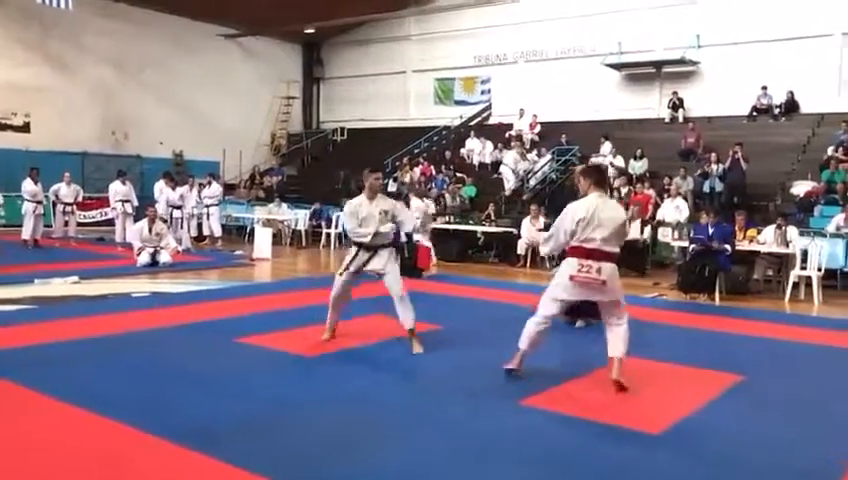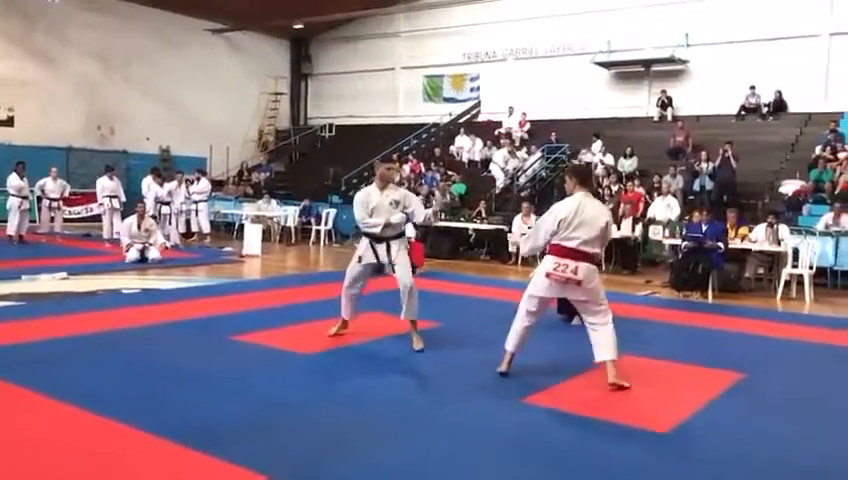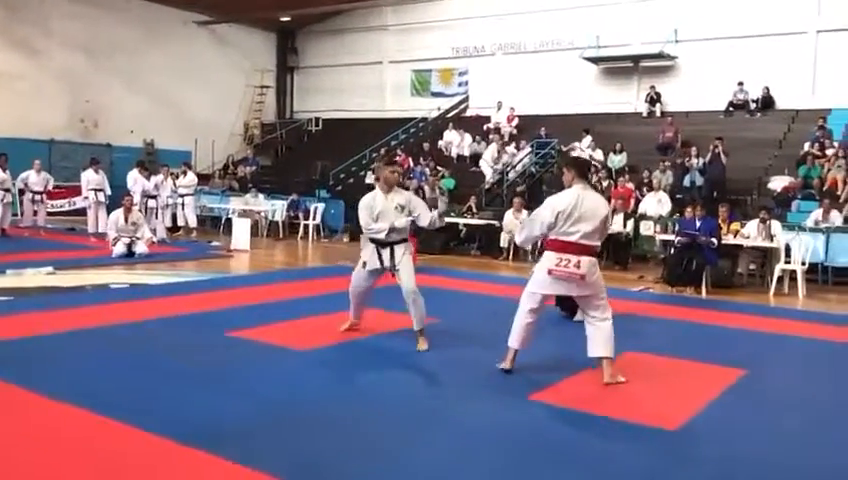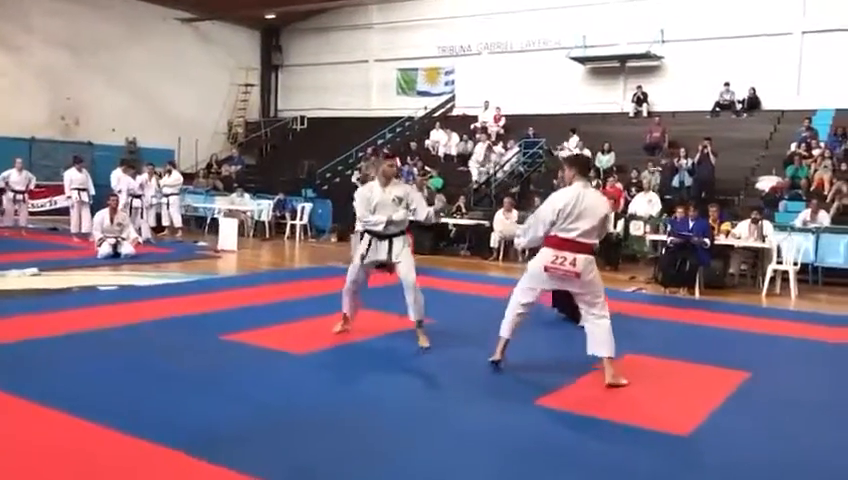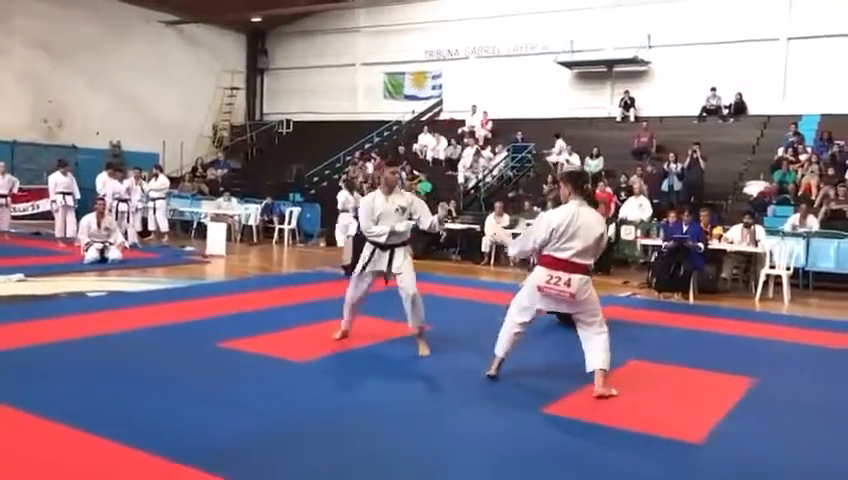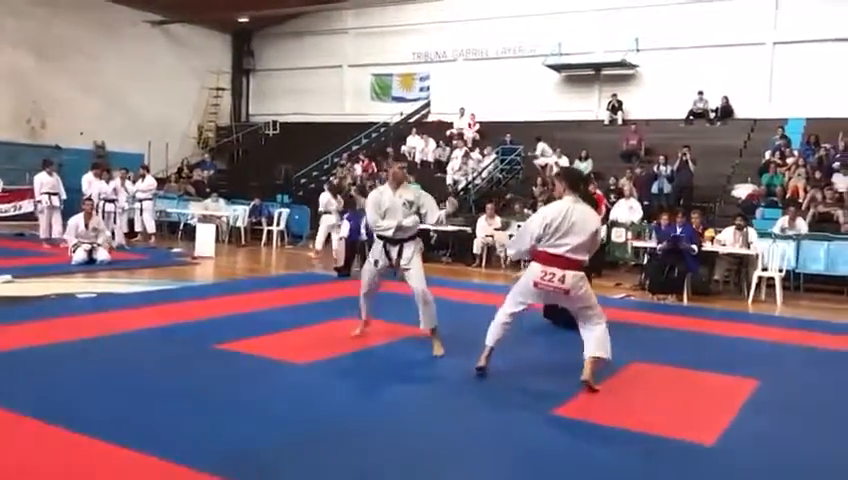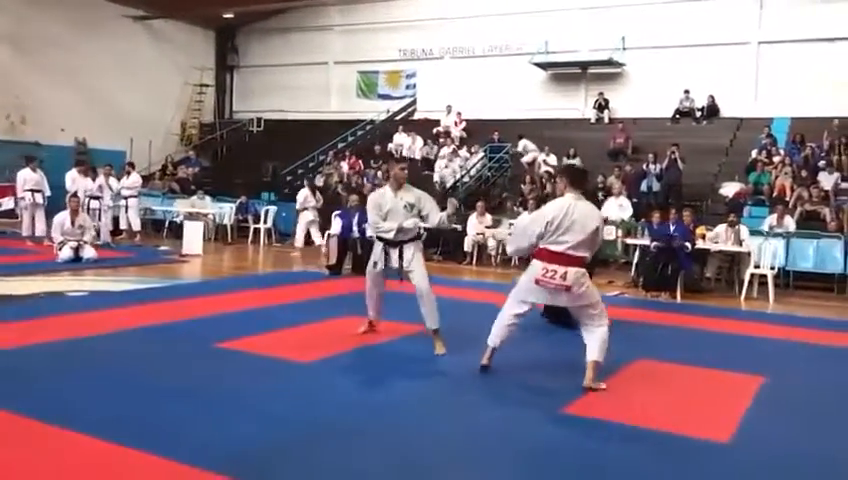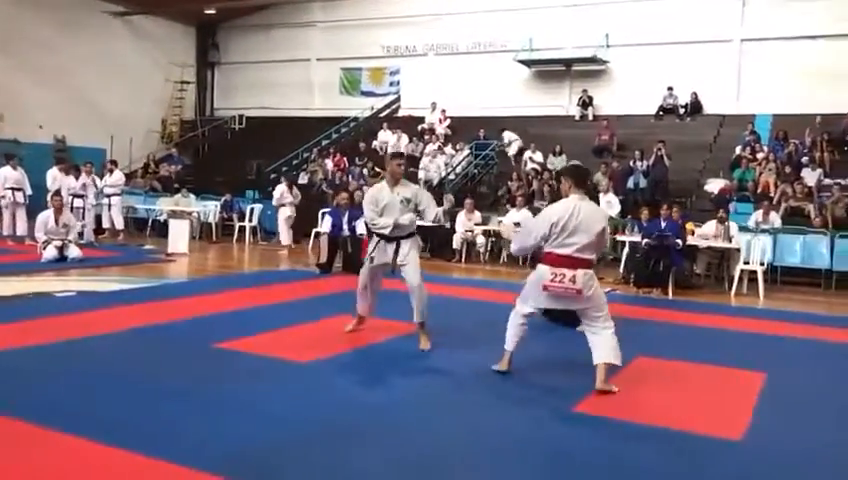
dt=0.2s
person 1, frame 1
left shoulder: (576, 207)
right shoulder: (619, 211)
left elbow: (557, 238)
right elbow: (619, 240)
left wrist: (542, 246)
left hip: (575, 267)
right hip: (606, 270)
left knee: (544, 313)
right knee: (617, 320)
left ankle: (516, 361)
right ankle: (616, 371)
person 1, frame 2
left shoulder: (562, 207)
right shoulder: (603, 211)
left elbow: (538, 236)
right elbow: (603, 243)
left wrist: (524, 246)
left hip: (554, 265)
right hip: (585, 269)
left knee: (527, 311)
right knee: (600, 319)
left ankle: (506, 363)
right ankle: (612, 374)
person 1, frame 3
left shoulder: (558, 200)
right shoulder: (602, 203)
left elbow: (534, 228)
right elbow: (600, 236)
left wrist: (518, 236)
left hip: (554, 259)
right hip: (585, 263)
left knee: (528, 308)
right knee: (600, 315)
left ankle: (509, 360)
right ankle: (608, 372)
person 1, frame 4
left shoulder: (560, 196)
right shoulder: (603, 202)
left elbow: (536, 228)
right elbow: (600, 233)
left wrist: (520, 239)
left hip: (551, 256)
right hip: (582, 261)
left knee: (520, 299)
right knee: (597, 313)
left ankle: (499, 352)
right ankle: (609, 372)
person 1, frame 5
left shoulder: (554, 215)
right shoulder: (598, 220)
left elbow: (527, 243)
right elbow: (596, 252)
left wrist: (511, 247)
left hip: (545, 276)
right hip: (577, 281)
left knee: (516, 316)
right knee: (595, 330)
left ankle: (495, 366)
right ankle: (600, 384)
person 1, frame 6
left shoulder: (549, 211)
right shoulder: (593, 217)
left elbow: (523, 243)
right elbow: (592, 248)
left wrist: (523, 248)
left hip: (541, 271)
right hip: (572, 277)
left knee: (509, 308)
right knee: (595, 322)
left ankle: (484, 360)
right ankle: (588, 373)
person 1, frame 7
left shoulder: (550, 208)
right shoulder: (595, 214)
left elbow: (525, 238)
right elbow: (594, 246)
left wrist: (509, 244)
left hip: (542, 269)
right hip: (574, 274)
left knee: (512, 309)
right knee: (597, 321)
left ankle: (487, 357)
right ankle: (591, 376)
person 1, frame 8
left shoulder: (554, 210)
right shoulder: (600, 215)
left elbow: (524, 241)
right elbow: (599, 248)
left wrist: (511, 238)
left hip: (549, 273)
right hip: (581, 277)
left knee: (522, 311)
right knee: (601, 325)
left ankle: (505, 362)
right ankle: (602, 380)
person 2, frame 1
left shoulder: (391, 204)
right shoulder: (352, 205)
left elbow: (408, 223)
right elbow: (352, 231)
right wrist: (377, 231)
left hip: (384, 253)
right hip: (360, 253)
left knee: (398, 292)
right knee: (339, 290)
left ankle: (413, 337)
right ankle: (331, 327)
person 2, frame 2
left shoulder: (402, 194)
right shoulder: (362, 195)
left elbow: (418, 215)
right elbow: (362, 222)
right wrist: (388, 221)
left hip: (394, 245)
right hip: (369, 244)
left knee: (407, 283)
right knee: (352, 282)
left ankle: (414, 331)
right ankle: (344, 322)
person 2, frame 3
left shoulder: (407, 198)
right shoulder: (368, 200)
left elbow: (426, 220)
right elbow: (368, 228)
left wrist: (438, 215)
right wrist: (393, 226)
left hip: (400, 249)
right hip: (375, 249)
left knee: (410, 289)
right knee: (358, 287)
left ankle: (421, 335)
right ankle: (354, 321)
person 2, frame 4
left shoulder: (406, 190)
right shoulder: (365, 191)
left elbow: (423, 214)
right elbow: (364, 219)
left wrist: (435, 208)
right wrist: (390, 219)
left hip: (397, 242)
right hip: (372, 242)
left knee: (409, 281)
right knee: (354, 280)
left ankle: (420, 330)
right ankle: (346, 319)
person 2, frame 5
left shoulder: (408, 199)
right shoulder: (369, 201)
left elbow: (426, 222)
right elbow: (367, 229)
left wrist: (440, 217)
right wrist: (393, 229)
left hip: (399, 251)
right hip: (374, 251)
left knee: (410, 292)
right knee: (355, 291)
left ankle: (420, 338)
right ankle: (345, 329)
person 2, frame 6
left shoulder: (416, 194)
right shoulder: (376, 195)
left elbow: (433, 216)
right elbow: (375, 224)
right wrist: (401, 224)
left hip: (407, 247)
right hip: (383, 246)
left knee: (420, 290)
right knee: (368, 285)
left ankle: (434, 337)
right ankle: (365, 321)
person 2, frame 7
left shoulder: (417, 195)
right shoulder: (377, 197)
left elbow: (434, 219)
right elbow: (375, 225)
left wrist: (448, 213)
right wrist: (400, 226)
left hip: (409, 247)
right hip: (384, 247)
left knee: (423, 288)
right knee: (373, 285)
left ankle: (436, 337)
right ankle: (372, 322)
person 2, frame 8
left shoulder: (413, 190)
right shoulder: (374, 192)
left elbow: (430, 214)
right elbow: (371, 221)
left wrist: (445, 208)
right wrist: (396, 222)
left hip: (406, 243)
right hip: (382, 243)
left knee: (415, 284)
right knee: (366, 282)
left ankle: (422, 332)
right ankle: (360, 318)
